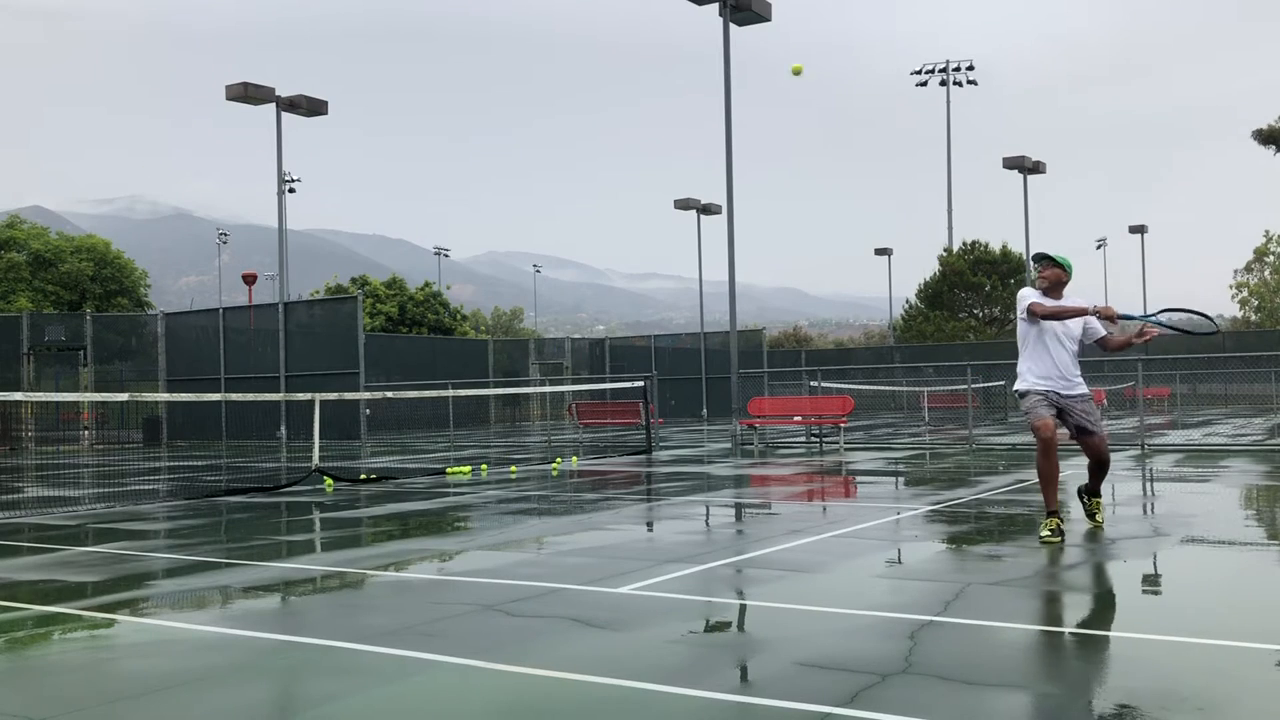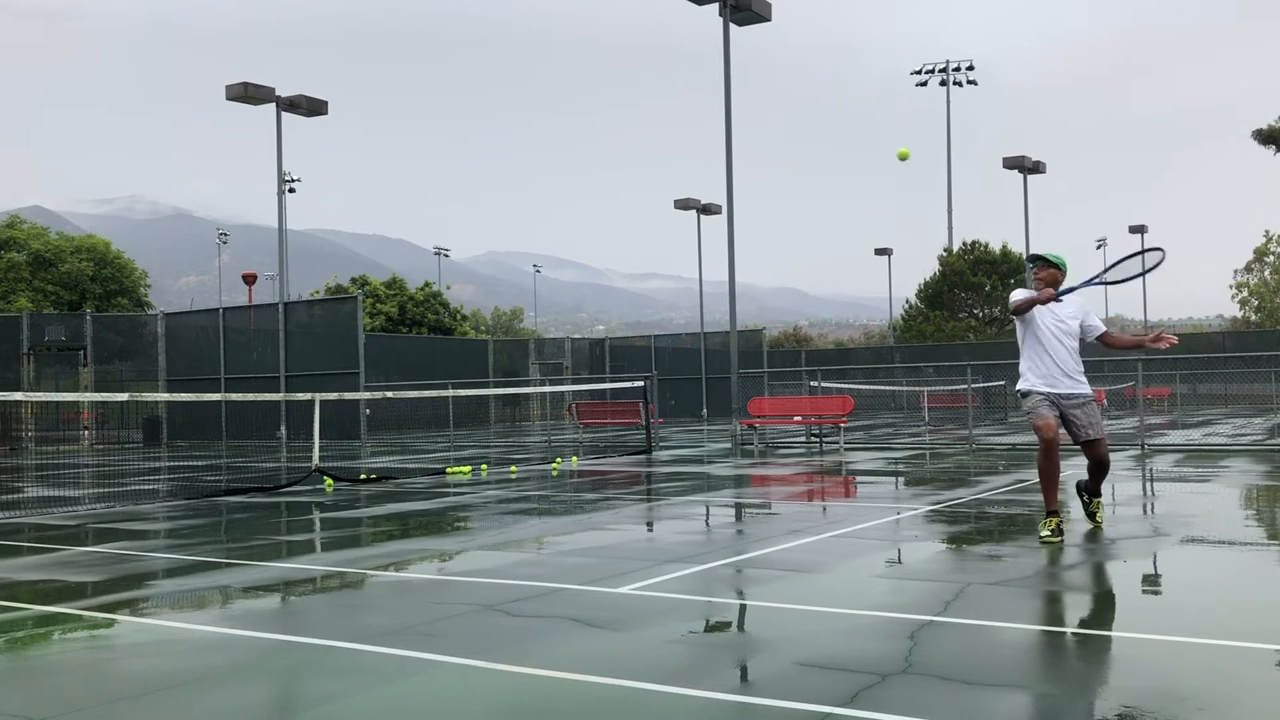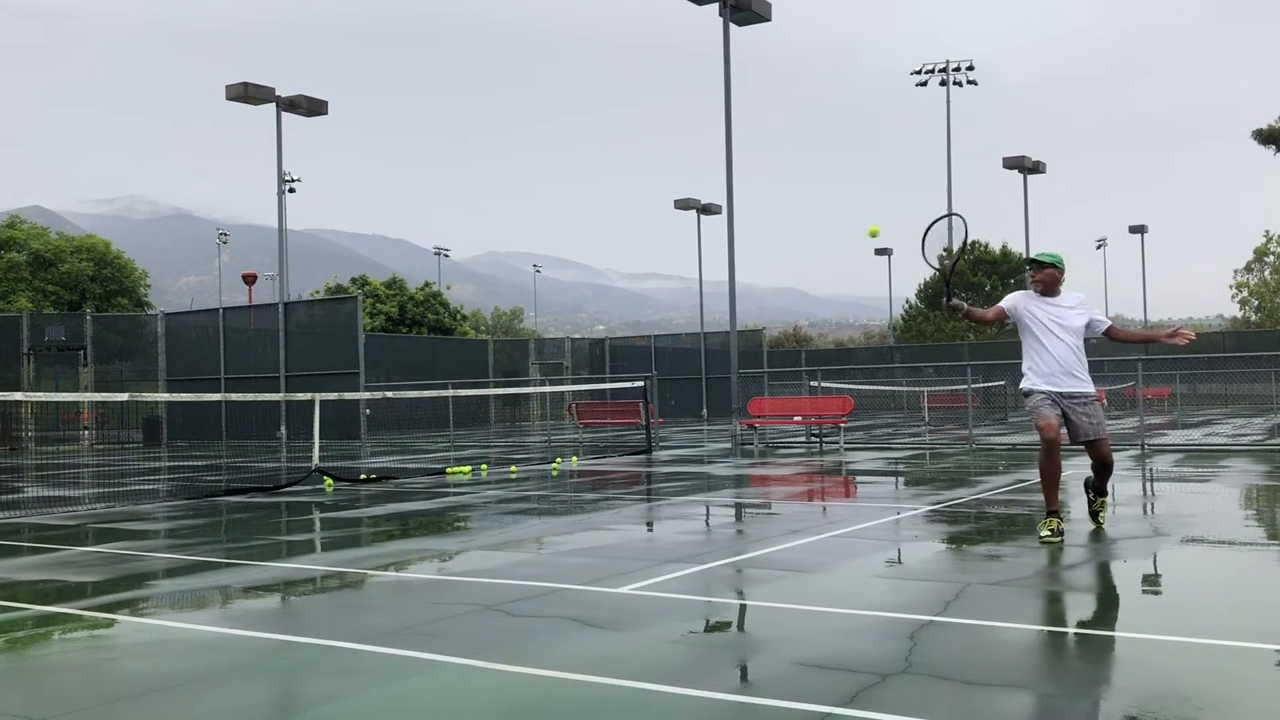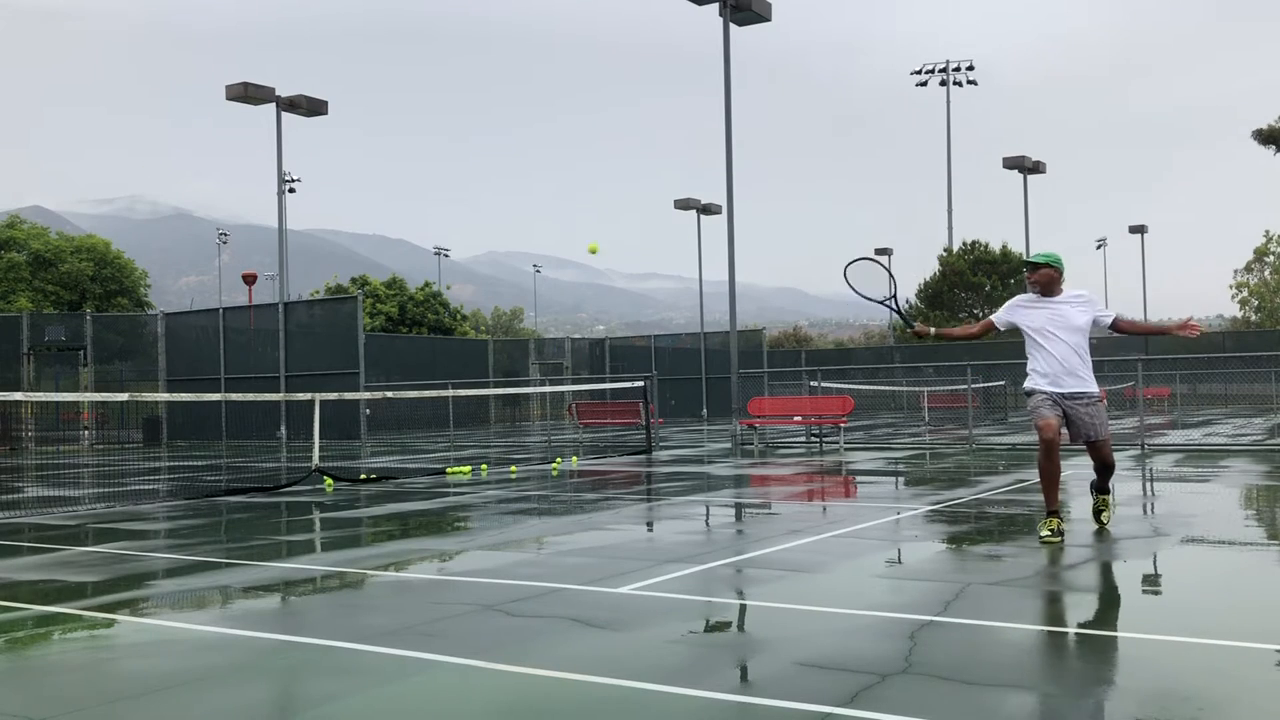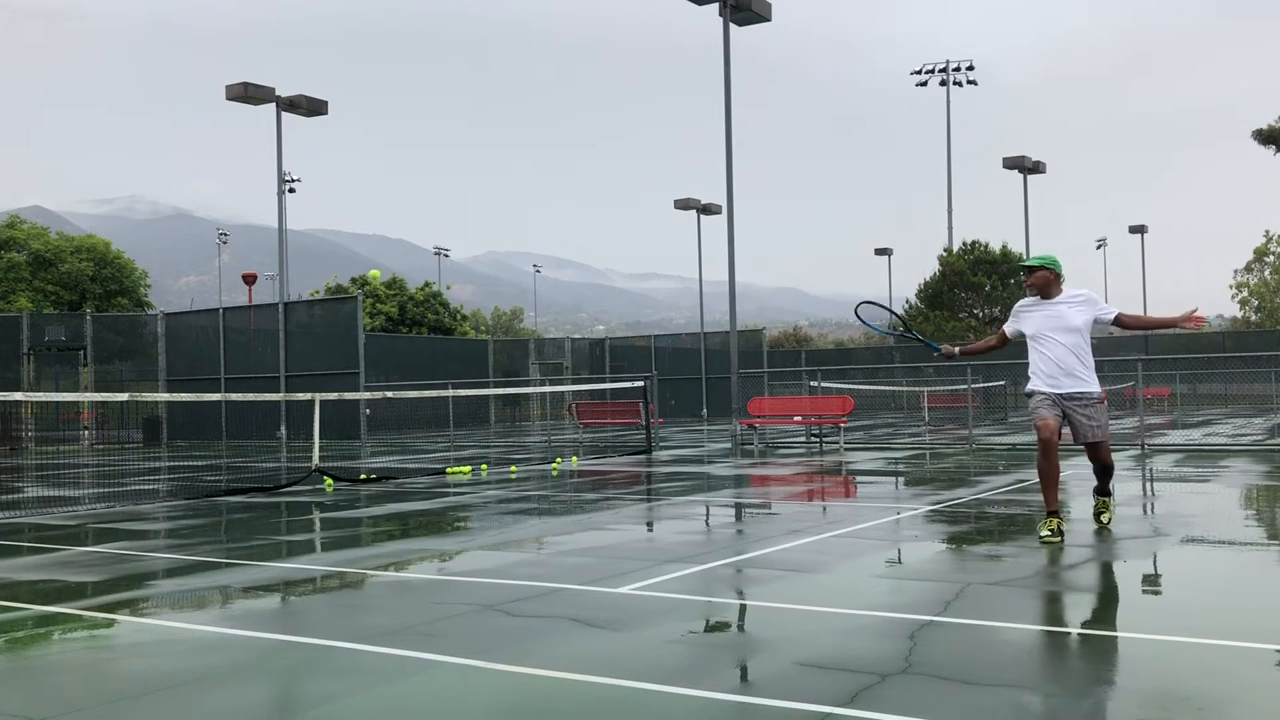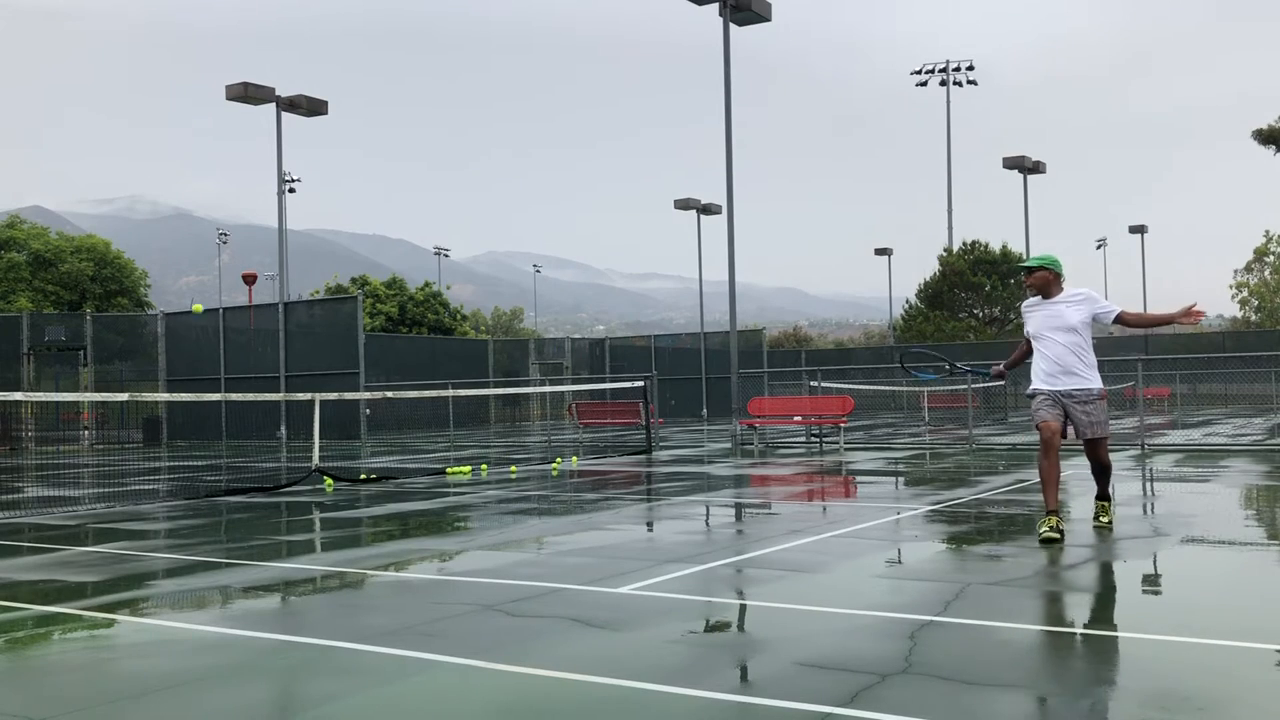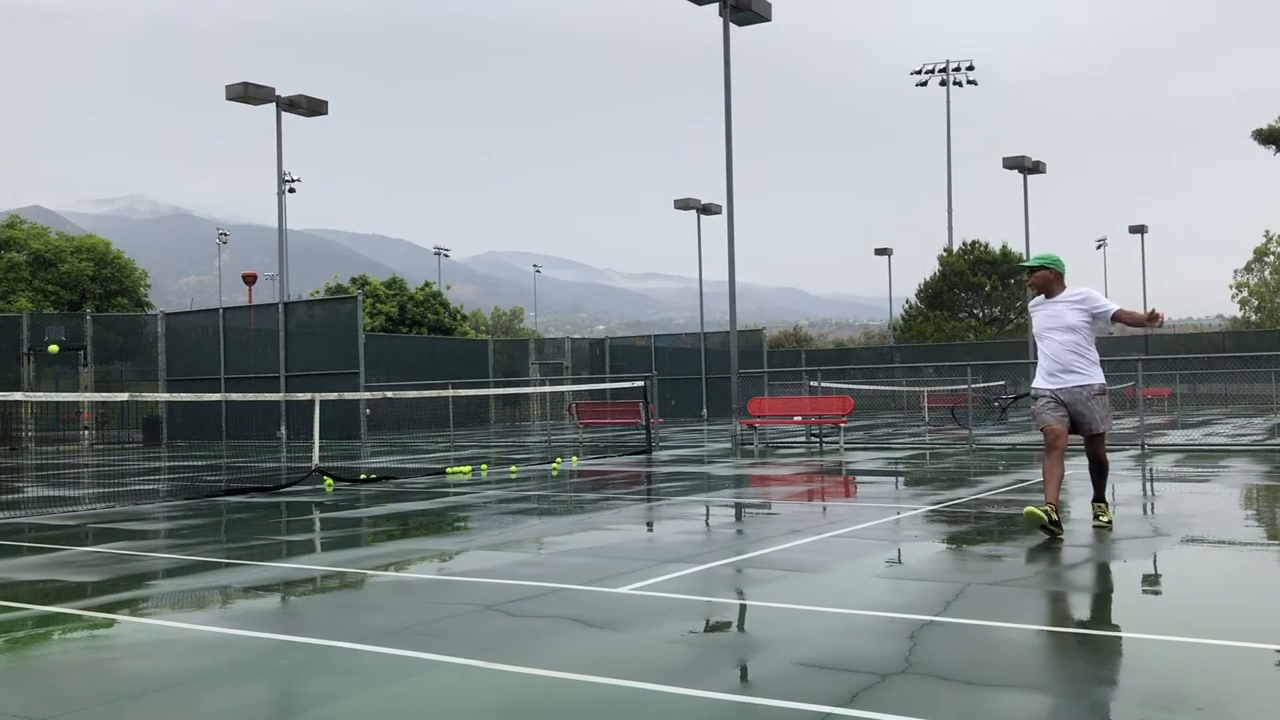
dt=0.1s
person 1, frame 1
left shoulder: (1079, 307)
right shoulder: (1030, 297)
left elbow: (1108, 342)
right elbow: (1043, 311)
left wrist: (1135, 338)
right wrist: (1092, 311)
left hip: (1074, 391)
right hip: (1035, 389)
left knee: (1100, 453)
right knee: (1046, 436)
left ankle: (1090, 494)
right ankle: (1052, 516)
person 1, frame 2
left shoulder: (1075, 305)
right shoulder: (1022, 296)
left elbow: (1109, 339)
right elbow: (1016, 309)
left wrist: (1145, 341)
right wrist: (1037, 297)
left hip: (1077, 392)
right hip: (1038, 389)
left knee: (1100, 457)
right knee: (1049, 437)
left ankle: (1090, 491)
right ankle: (1052, 516)
person 1, frame 3
left shoulder: (1080, 303)
right shoulder: (1020, 300)
left elbow: (1116, 332)
right elbow: (988, 317)
left wrist: (1160, 337)
right wrist: (962, 309)
left hip: (1081, 391)
right hip: (1041, 389)
left knee: (1102, 458)
right knee: (1050, 438)
left ankle: (1097, 488)
right ankle: (1052, 517)
person 1, frame 4
left shoulder: (1083, 300)
right shoulder: (1019, 305)
left elbow: (1121, 324)
right elbow: (977, 329)
left wrist: (1170, 328)
right wrist: (933, 332)
left hip: (1083, 391)
right hip: (1043, 390)
left knee: (1104, 458)
right knee: (1048, 438)
left ankle: (1101, 490)
right ankle: (1052, 517)
person 1, frame 5
left shoulder: (1085, 300)
right shoulder: (1022, 308)
left elbow: (1123, 320)
right elbow: (997, 341)
left wrist: (1174, 322)
right wrist: (958, 351)
left hip: (1084, 392)
right hip: (1043, 393)
left knee: (1101, 458)
right knee: (1048, 440)
left ankle: (1103, 492)
right ankle: (1052, 517)
person 1, frame 6
left shoulder: (1084, 298)
right shoulder: (1028, 308)
left elbow: (1127, 318)
left wrist: (1174, 317)
right wrist: (1005, 367)
left hip: (1085, 389)
right hip: (1045, 390)
left knee: (1098, 453)
right knee: (1048, 439)
left ankle: (1103, 499)
right ankle: (1052, 517)
person 1, frame 7
left shoulder: (1085, 296)
right shoulder: (1035, 307)
left elbow: (1124, 316)
left wrist: (1146, 320)
left hip: (1087, 386)
right hip: (1048, 388)
left knee: (1095, 448)
right knee: (1053, 441)
left ankle: (1100, 502)
right ankle: (1050, 512)
